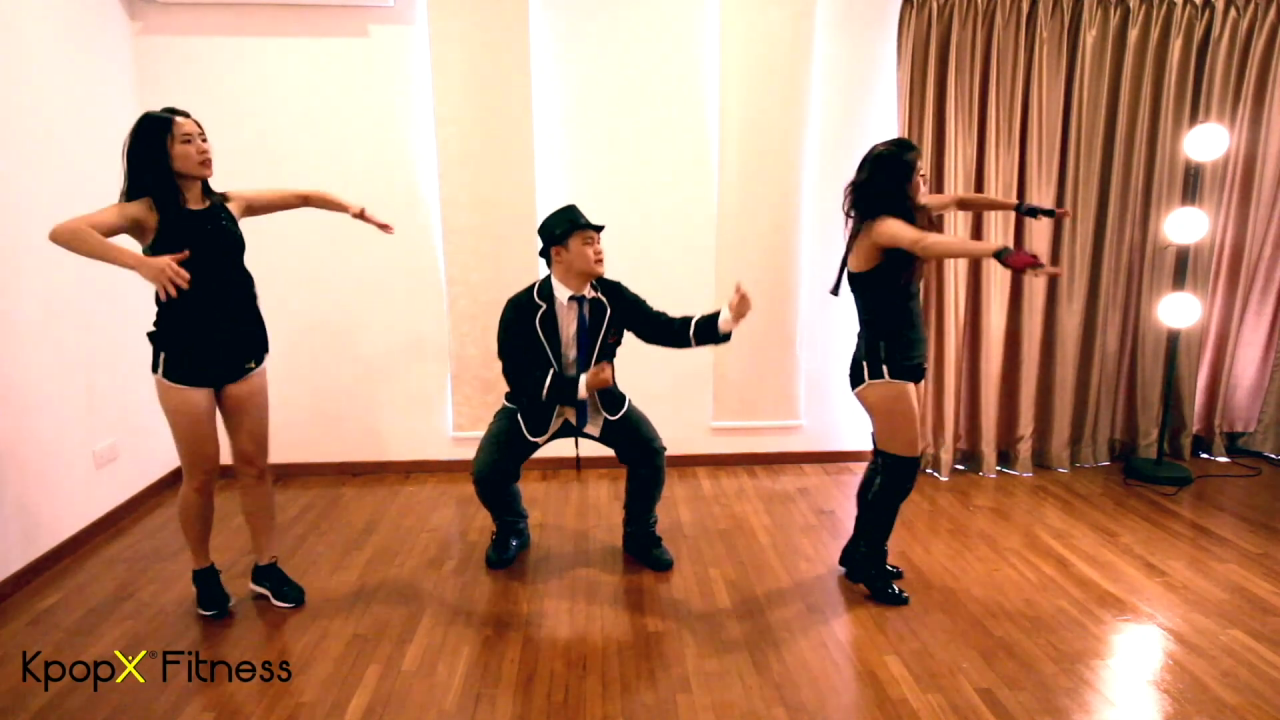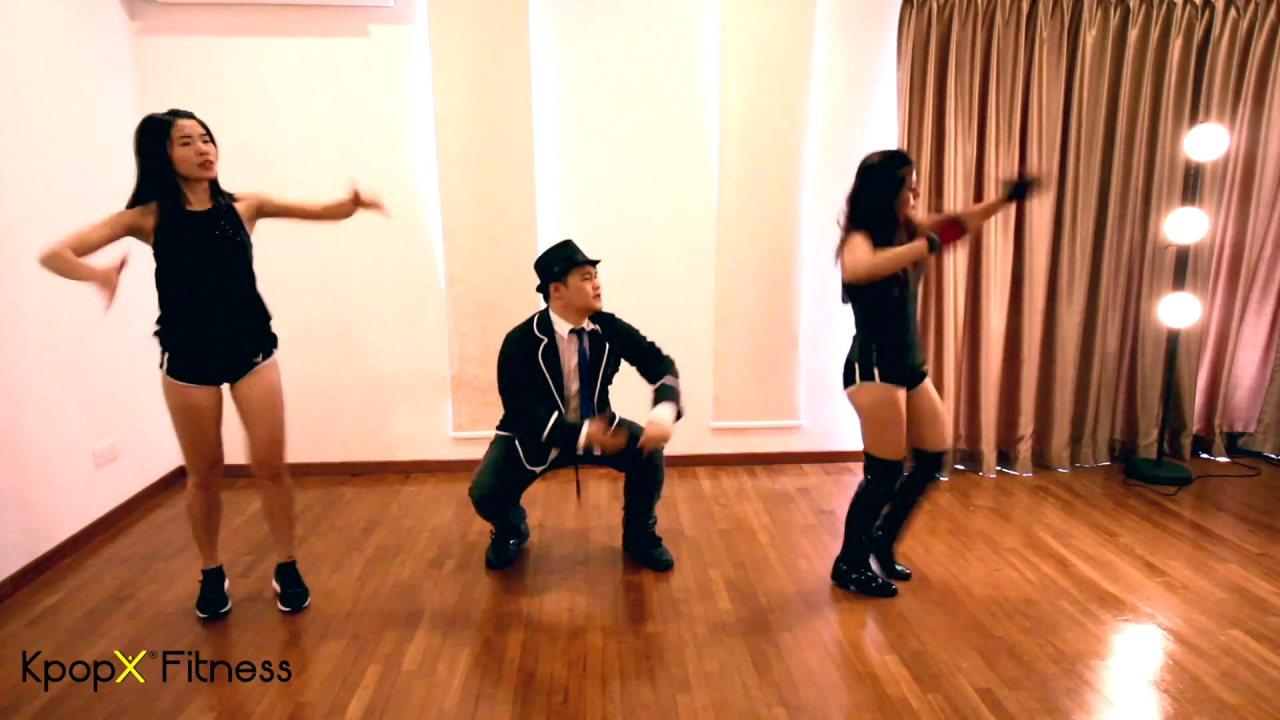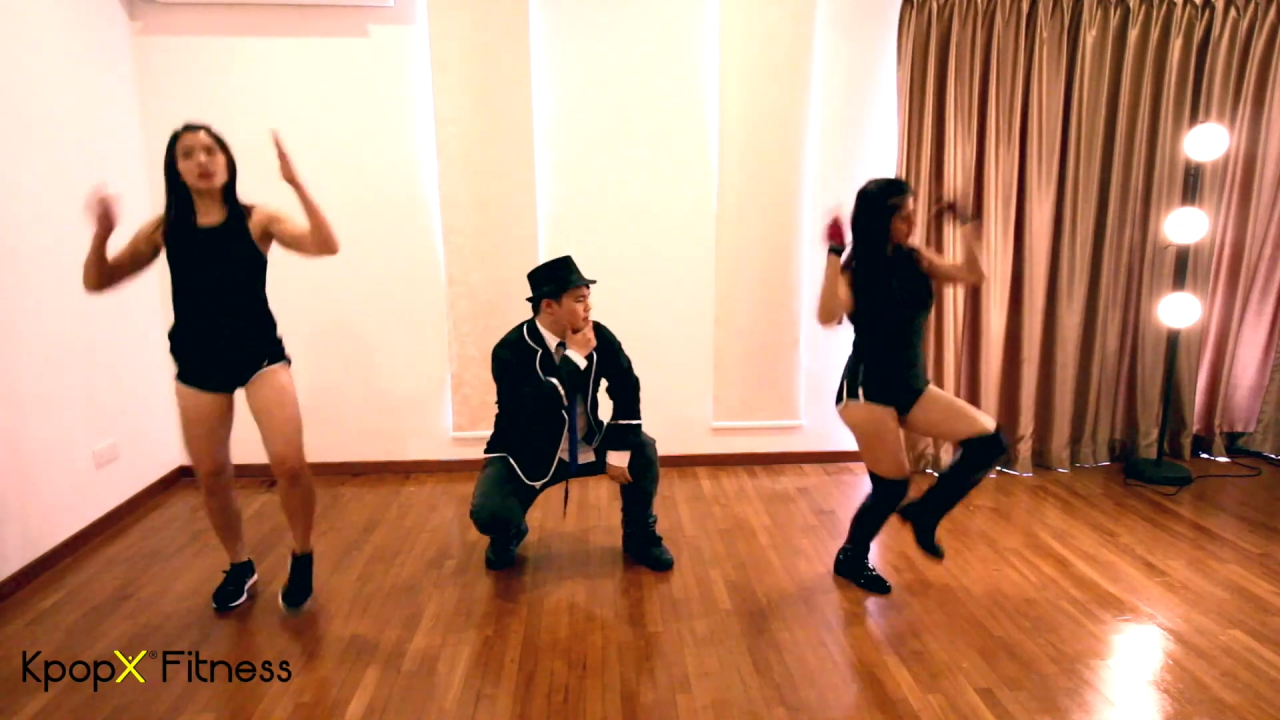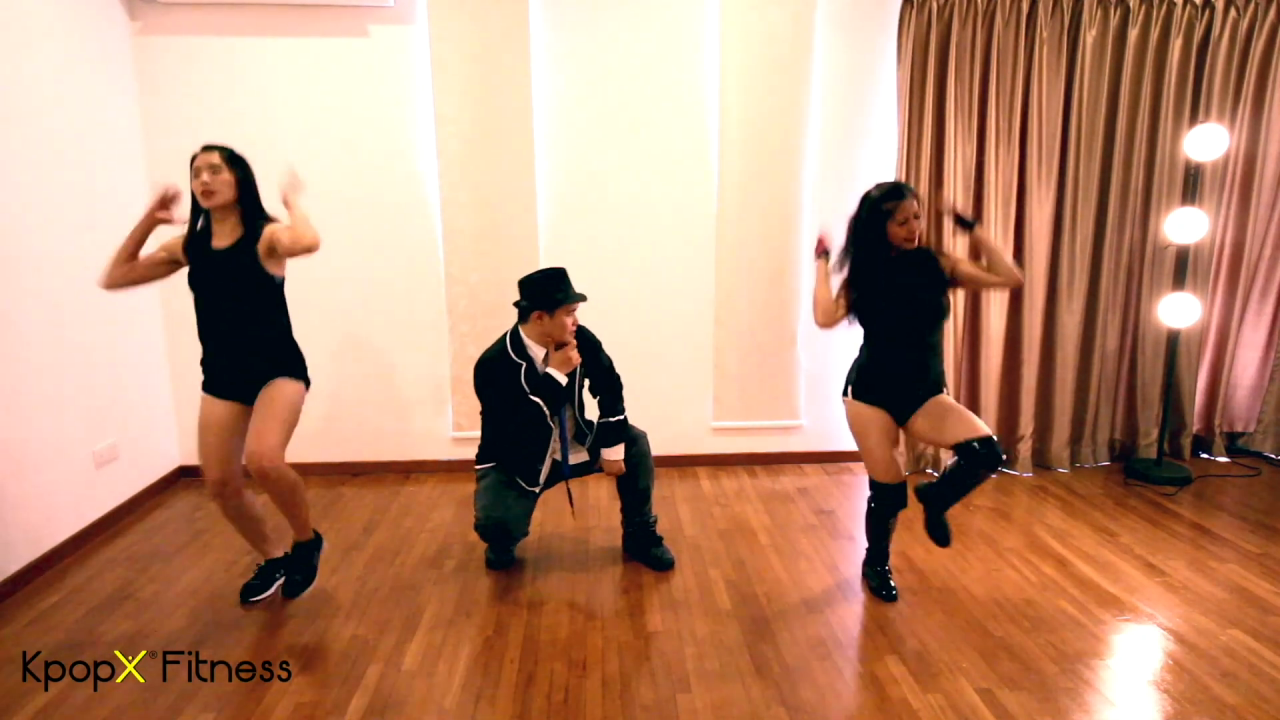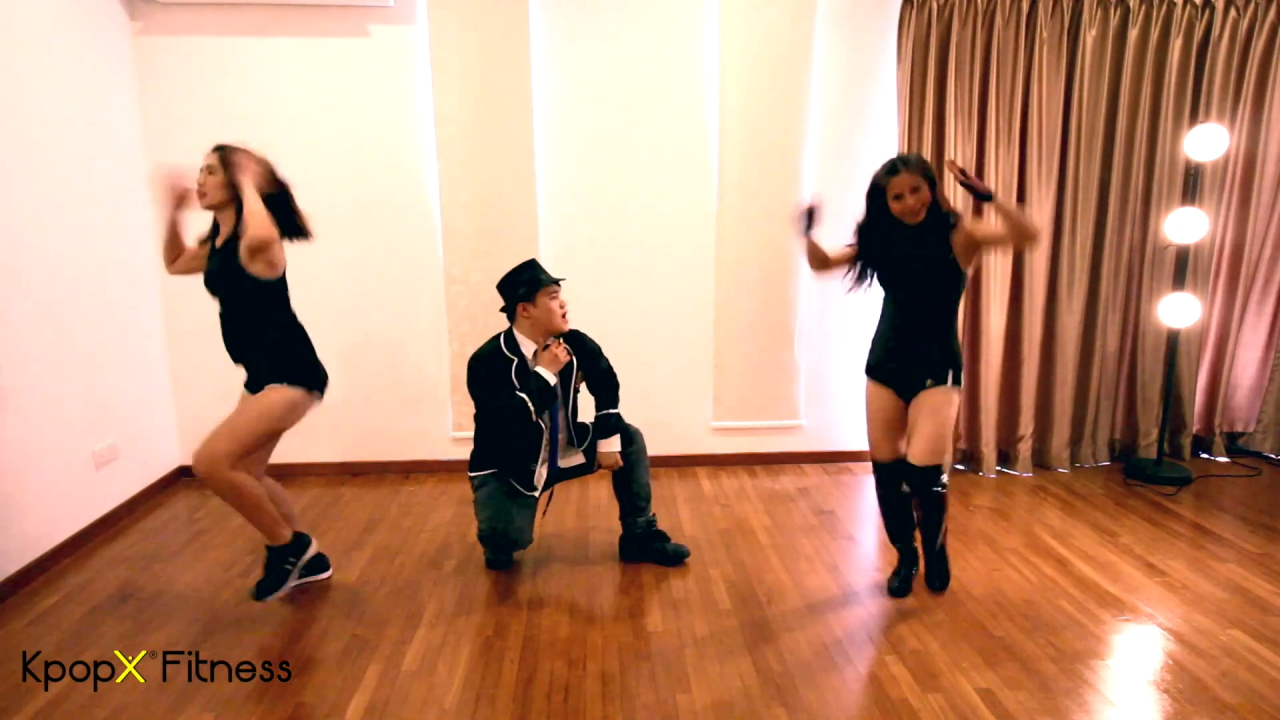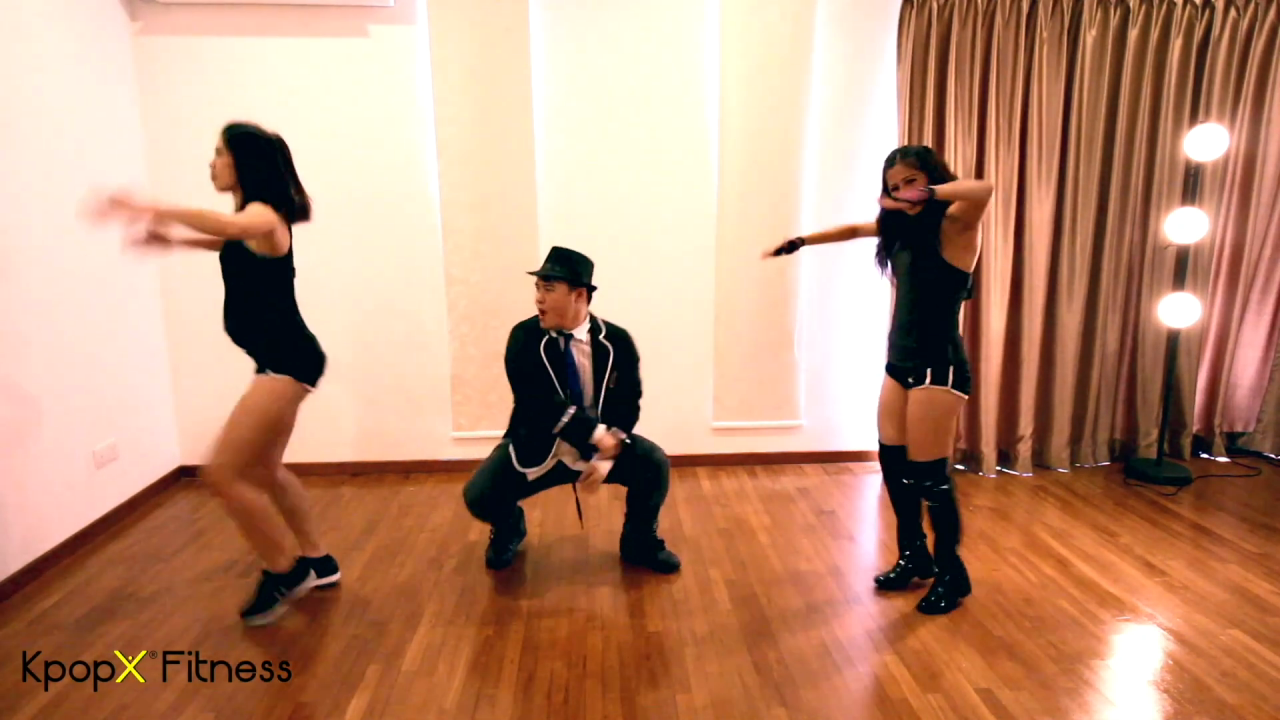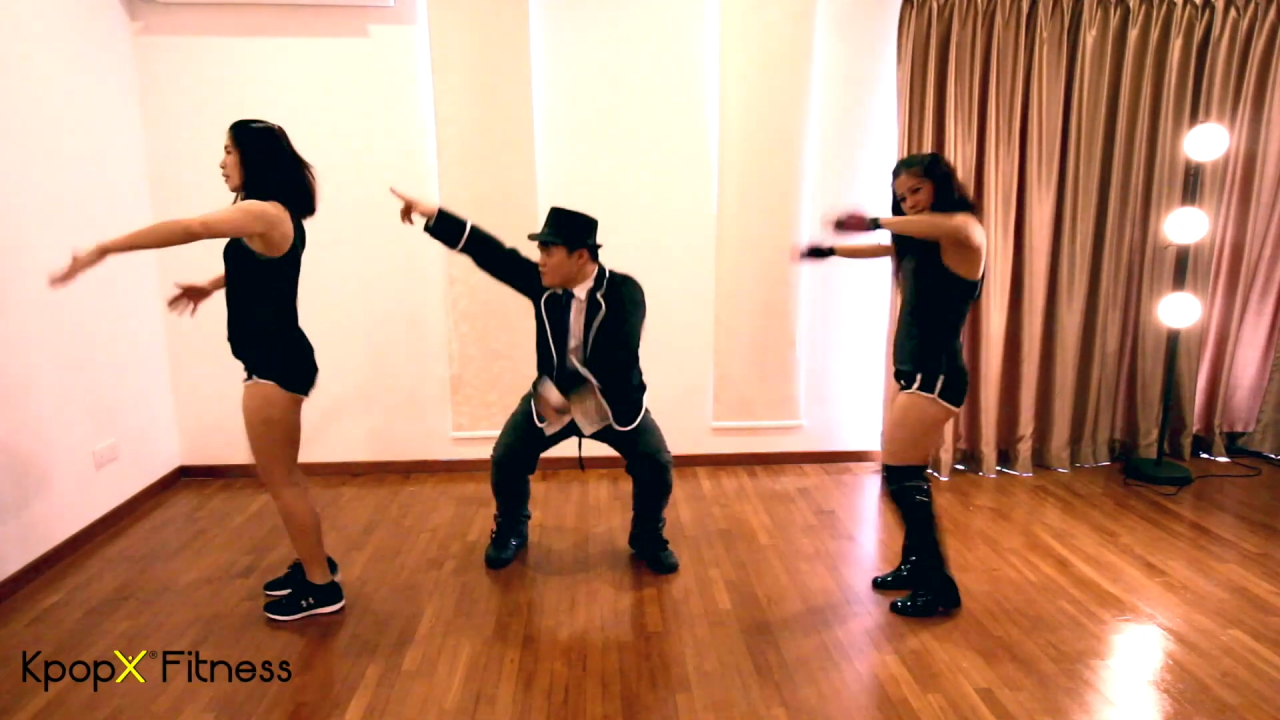
dt=0.4s
person 1, frame 1
left shoulder: (231, 204)
right shoulder: (144, 211)
left elbow: (303, 197)
right elbow: (63, 232)
left wrist: (352, 209)
right wrist: (141, 262)
left hip: (242, 352)
right hip: (183, 360)
left knee: (254, 466)
right knee: (200, 476)
left ankle: (266, 568)
right ankle: (203, 572)
person 1, frame 2
left shoulder: (244, 206)
right shoulder: (147, 217)
left elbow: (326, 214)
right elbow: (54, 255)
left wrist: (354, 202)
right wrist: (95, 273)
left hip: (251, 350)
right hip: (187, 357)
left knee: (270, 467)
right knee: (204, 475)
left ankle: (287, 568)
right ankle: (211, 573)
person 1, frame 3
left shoulder: (257, 220)
right shoulder: (164, 230)
left elbow: (325, 246)
right elbow: (98, 281)
left wrist: (297, 186)
right wrist: (102, 234)
left hip: (260, 356)
right hip: (197, 365)
left knee: (289, 463)
right knee: (212, 476)
left ankle: (302, 555)
right ankle: (239, 566)
person 1, frame 4
left shoulder: (268, 236)
right shoulder: (188, 245)
left elbow: (308, 243)
right elbow: (114, 279)
left wrist: (292, 201)
right wrist: (148, 221)
left hip: (279, 371)
right hip: (222, 378)
left knee: (263, 462)
right knee: (220, 483)
left ankle: (305, 539)
right ankle: (274, 559)
person 1, frame 5
left shoulder: (256, 238)
right shoulder: (218, 242)
left elbow: (261, 235)
right elbow: (176, 262)
left wrist: (248, 185)
right wrist: (174, 211)
left hip: (291, 374)
right hip: (264, 372)
left knee: (211, 463)
right knee: (243, 473)
left ankle: (286, 543)
right ankle: (304, 554)
person 1, frame 6
left shoulder: (263, 217)
right shoulder: (253, 220)
left elbow: (229, 226)
right elbow: (229, 240)
left wrist: (152, 209)
right wrist: (172, 239)
left hip: (287, 361)
right hip: (282, 360)
left knee: (223, 474)
right knee: (261, 470)
left ankle: (283, 569)
right ankle: (315, 559)
person 1, frame 7
left shoulder: (264, 214)
right shoulder: (272, 216)
left elbow: (185, 228)
left wrist: (102, 249)
right wrist: (208, 287)
left hip: (275, 362)
right hip: (278, 358)
left knee: (281, 479)
right knee: (282, 474)
left ankle: (321, 587)
right ankle: (315, 562)
person 2, frame 1
left shoulder: (899, 220)
right shoulder: (878, 228)
left elbow: (956, 199)
right elbow: (929, 245)
left wrist: (1021, 209)
right wrist: (1001, 253)
left hip: (904, 362)
right hip: (882, 365)
left knee: (890, 464)
right knee: (901, 469)
left ankle: (860, 551)
right ankle: (867, 565)
person 2, frame 2
left shoulder: (904, 226)
right shoulder: (859, 240)
left elbow: (961, 223)
right elbow: (859, 268)
left wrist: (1008, 196)
right wrist: (929, 244)
left hip: (909, 367)
right hip: (874, 370)
left knee: (932, 461)
right knee: (883, 473)
left ankle: (881, 543)
right ankle: (849, 564)
person 2, frame 3
left shoulder: (916, 259)
right shoulder: (854, 267)
left elbow: (973, 275)
right elbow: (829, 318)
left wrist: (968, 225)
right wrist: (834, 255)
left hip: (914, 386)
right hip: (868, 390)
left knee: (989, 442)
right knee: (891, 486)
left ankle: (925, 514)
right ankle: (851, 557)
person 2, frame 4
left shoulder: (938, 264)
right shoulder: (863, 273)
left elbow: (1011, 280)
right elbow: (825, 319)
left wrist: (975, 232)
right wrist: (823, 263)
left hip: (926, 393)
right hip: (870, 393)
left knee: (985, 452)
right knee: (888, 490)
left ankle: (934, 500)
right ankle: (876, 563)
person 2, frame 5
left shoulder: (958, 234)
right shoulder: (880, 240)
left elbow: (1026, 236)
right elbow: (822, 265)
left wrist: (987, 194)
right wrist: (810, 235)
left hip: (936, 372)
right hip: (886, 366)
left knee: (923, 473)
right knee: (886, 472)
left ankle: (935, 548)
right ankle: (906, 556)
person 2, frame 6
left shoulder: (955, 223)
right shoulder: (902, 228)
left elbow: (983, 189)
right elbow: (856, 228)
left wrist: (926, 195)
right wrist: (802, 241)
left hip: (939, 366)
right hip: (901, 364)
left knee: (930, 475)
right knee: (894, 465)
left ankle: (952, 574)
right ankle: (913, 556)
person 2, frame 7
left shoulder: (965, 231)
right shoulder: (921, 244)
left elbow: (947, 225)
right elbow: (879, 247)
left wrist: (871, 222)
right wrist: (831, 250)
left hip: (936, 375)
right hip: (912, 372)
left knee: (904, 479)
right knee: (899, 475)
left ankle: (938, 588)
right ankle: (917, 564)
person 3, frame 1
left shoulder: (613, 296)
right shoulder: (522, 308)
left elbow: (665, 329)
right elbow: (518, 376)
left wrist: (725, 319)
right wrist: (581, 384)
left hip: (602, 402)
right hip: (535, 407)
left knee: (649, 452)
right knee: (488, 472)
left ankle: (640, 536)
right ankle: (512, 531)
person 3, frame 2
left shoulder: (608, 328)
right shoulder: (521, 341)
left elbow: (658, 362)
right elbow: (520, 411)
left wrist: (663, 412)
right wrist: (581, 435)
left hip: (595, 427)
right hip: (531, 434)
left knee: (648, 454)
right knee: (485, 493)
left ankle: (640, 536)
right ankle: (512, 531)
person 3, frame 3
left shoulder: (597, 335)
right shoulder: (511, 350)
left elbow: (627, 388)
right elbow: (533, 410)
left wrist: (618, 452)
right wrist: (574, 358)
left hip: (585, 445)
right hip: (525, 454)
left knee: (642, 449)
right knee: (489, 515)
left ankle: (639, 536)
right ankle: (509, 534)
person 3, frame 4
left shoulder: (580, 340)
right shoulder: (494, 364)
left elbow: (609, 387)
right elbow: (517, 430)
left wrist: (612, 447)
right wrist: (555, 375)
left hip: (574, 446)
right hip: (515, 462)
left knee: (634, 442)
right knee: (494, 525)
left ankle: (640, 535)
right ankle: (504, 541)
person 3, frame 5
left shoulder: (574, 343)
right shoulder: (486, 361)
left elbow: (606, 385)
right elbow: (506, 425)
left wrist: (608, 440)
right wrist: (544, 374)
left hip: (566, 450)
right hip: (507, 467)
left knee: (628, 439)
right knee: (505, 537)
left ankle: (640, 536)
right ankle: (501, 540)
person 3, frame 6
left shoulder: (616, 341)
right shoulder: (525, 336)
left elbow: (627, 404)
right elbow: (536, 401)
left wrist: (607, 457)
right wrist: (595, 432)
left hip: (594, 448)
right hip: (534, 448)
left knee: (654, 463)
right knee: (479, 495)
left ankle: (639, 542)
right ankle: (508, 531)
person 3, frame 7
left shoulder: (624, 291)
right shoulder: (544, 284)
left elbow: (619, 351)
right elbow: (488, 251)
left wrist: (562, 388)
right wrist: (432, 215)
left hip: (614, 405)
right hip: (553, 400)
left knee: (655, 465)
right knee: (507, 459)
left ankle: (648, 537)
right ankle: (511, 531)
